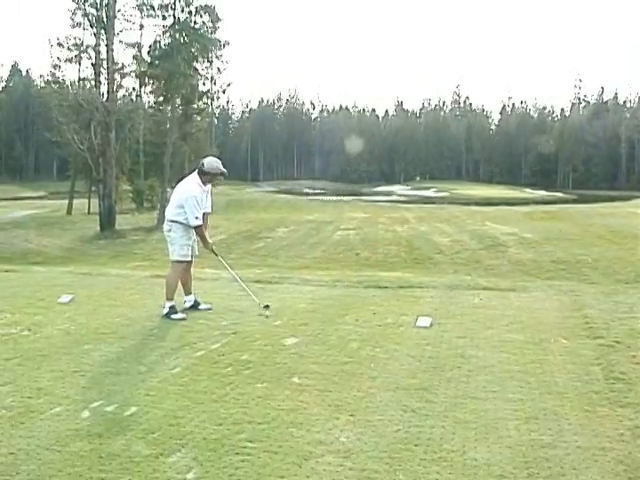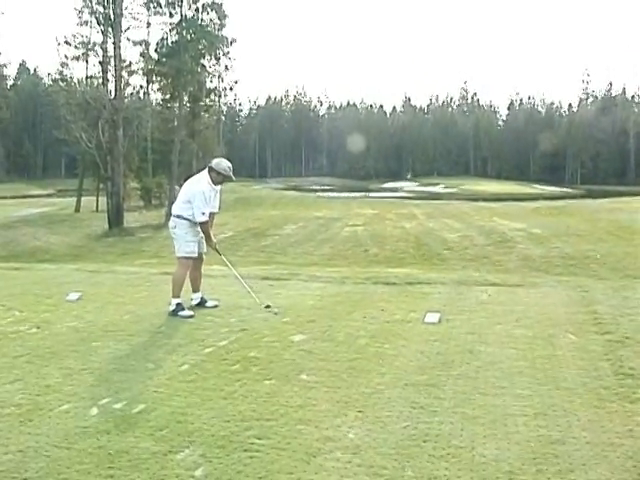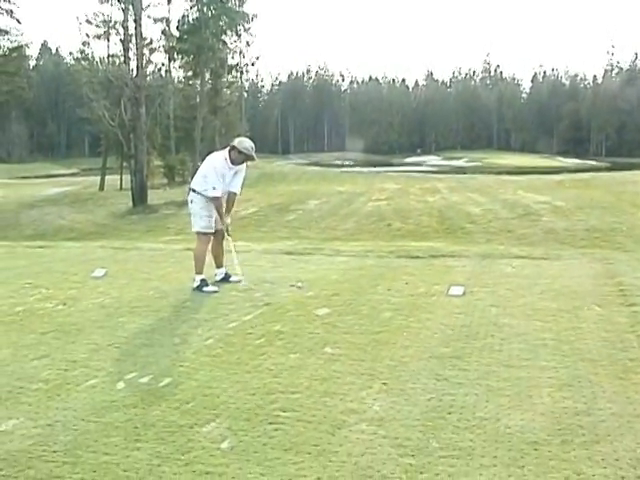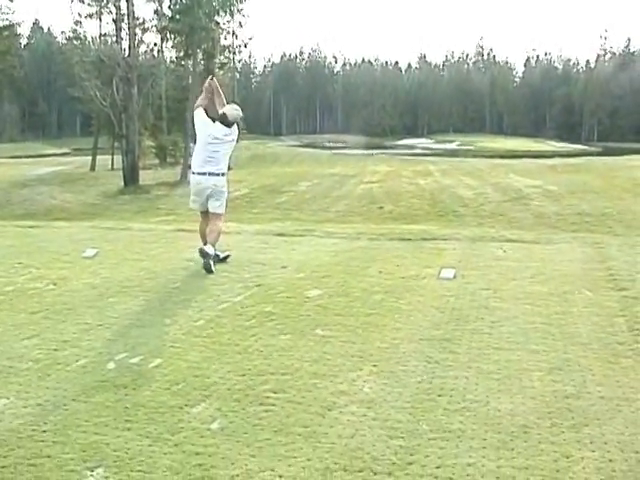
dt=1s
person 1, frame 1
left shoulder: (205, 184)
right shoulder: (192, 190)
left elbow: (205, 211)
right elbow: (195, 222)
left wrist: (206, 234)
right wrist: (205, 241)
left hip: (187, 226)
right hip: (177, 227)
left knee: (187, 265)
right knee: (178, 265)
left ankle: (190, 301)
right ankle: (169, 307)
person 1, frame 2
left shoulder: (214, 183)
right shoulder: (201, 187)
left elbow: (212, 211)
right elbow: (202, 218)
left wrist: (209, 235)
right wrist: (209, 239)
left hip: (193, 224)
right hip: (182, 224)
left knee: (198, 260)
right knee: (185, 263)
left ankle: (197, 298)
right ankle: (175, 304)
person 1, frame 3
left shoulder: (241, 166)
right shoulder: (216, 162)
left elbow: (233, 192)
right elbow: (214, 194)
left wrist: (227, 215)
right wrist: (222, 218)
left hip: (216, 202)
right hip: (200, 199)
left knee: (219, 236)
right knee: (204, 239)
left ankle: (221, 273)
right ankle: (199, 280)
person 1, frame 4
left shoulder: (206, 127)
right shoulder: (233, 132)
left elbow: (199, 106)
right elbow: (222, 106)
left wrist: (207, 88)
right wrist: (216, 87)
left hip: (197, 177)
right hip: (217, 180)
left knee: (205, 217)
right knee: (216, 220)
left ankle: (211, 252)
right ankle: (209, 250)
